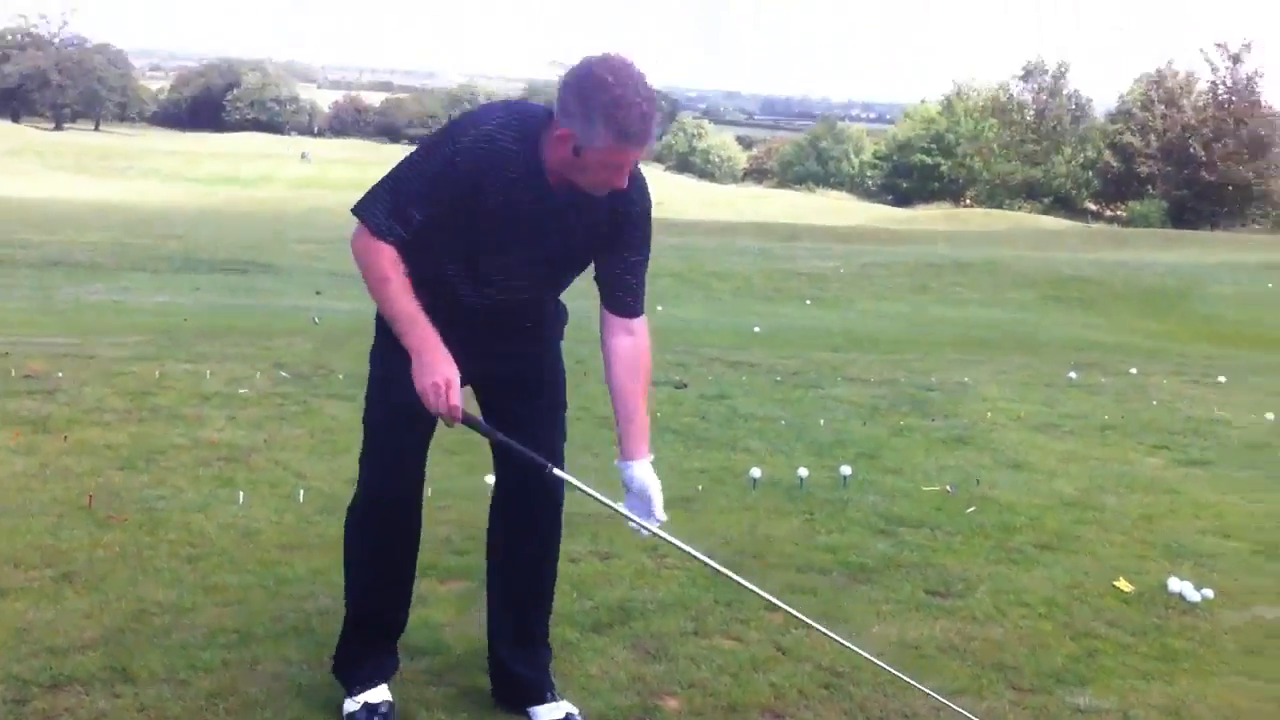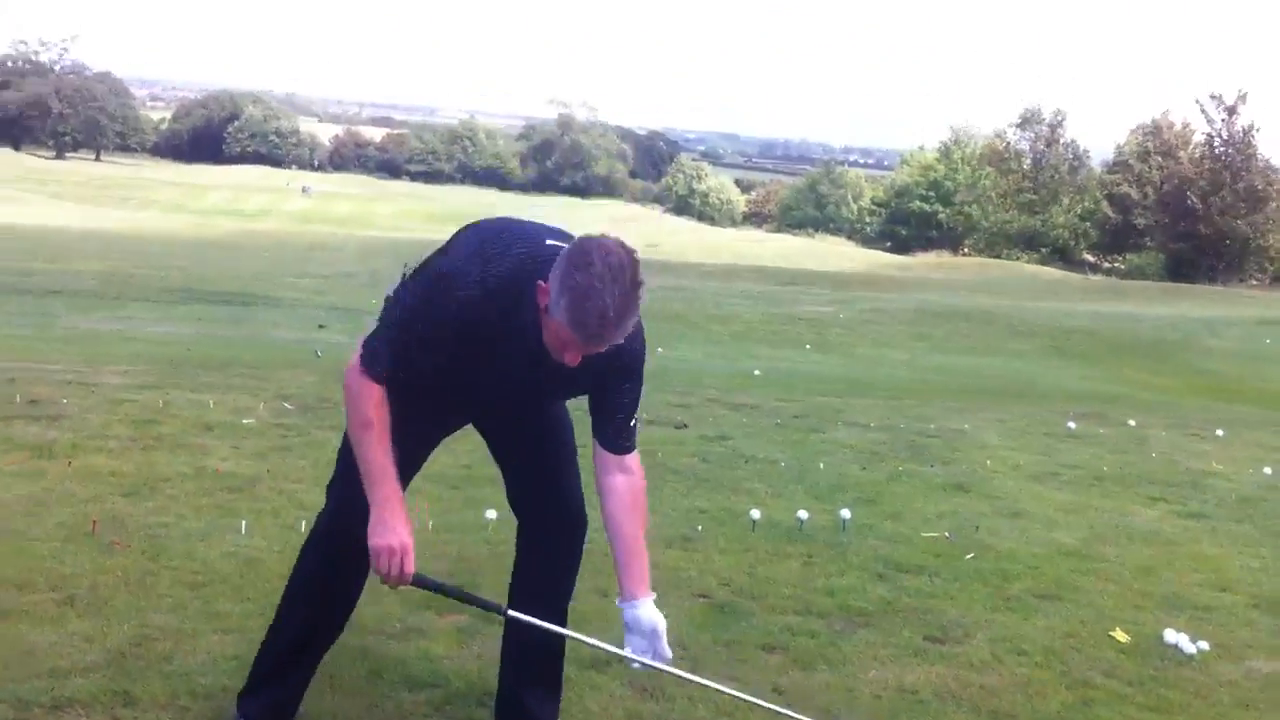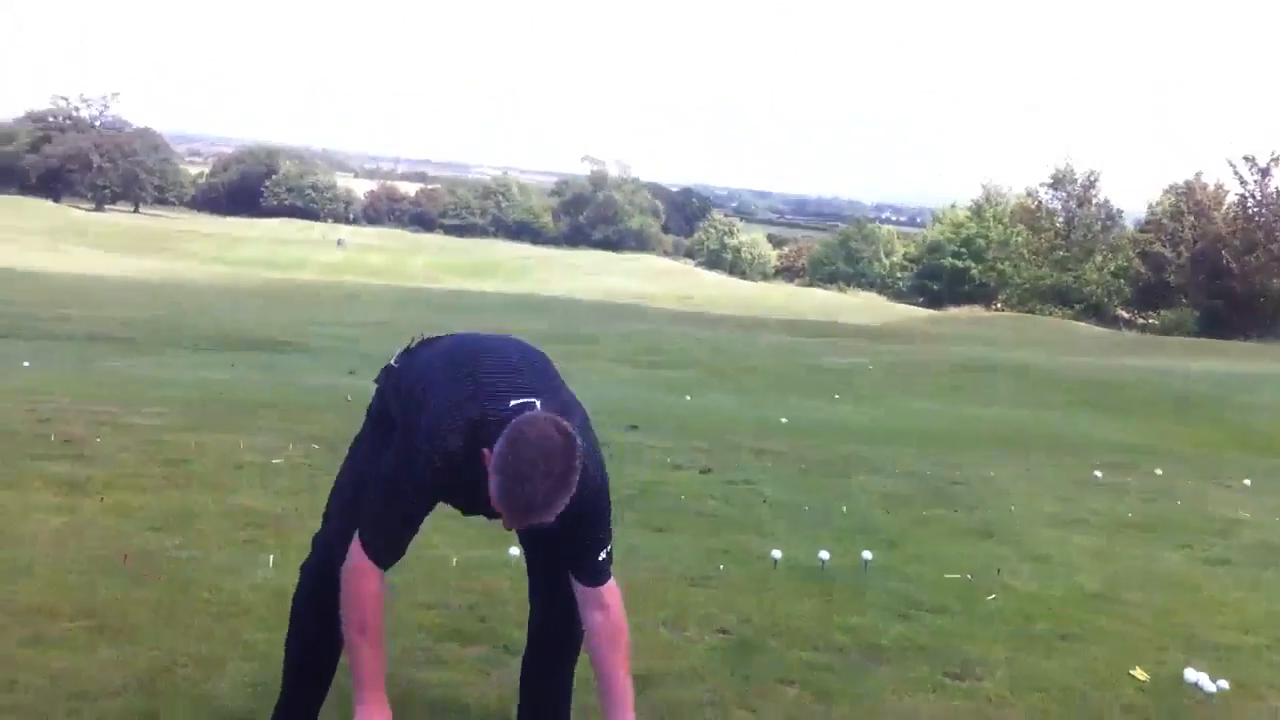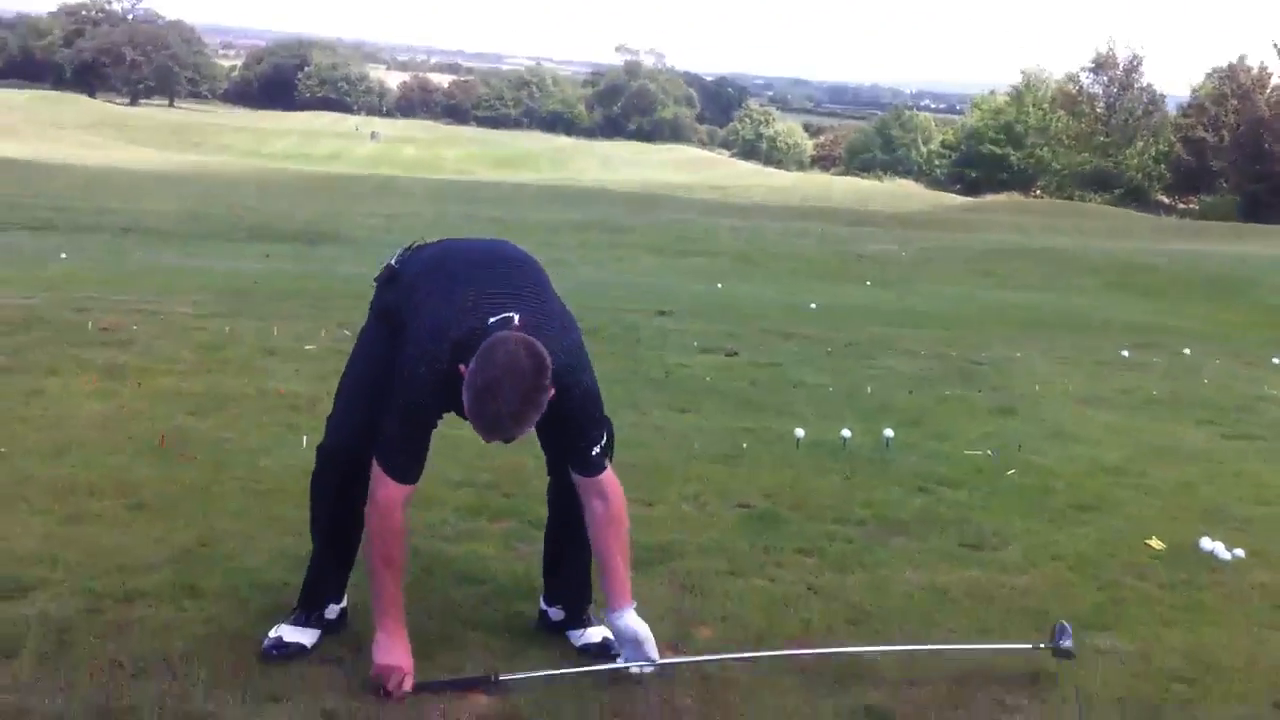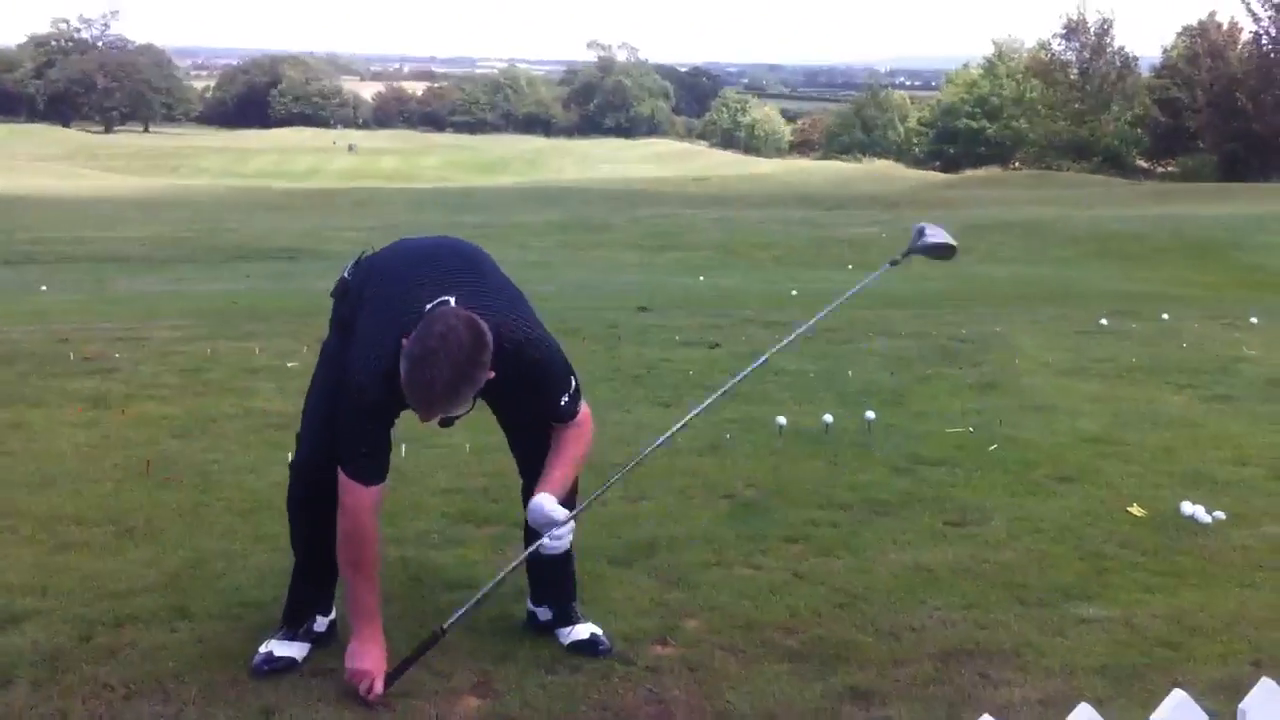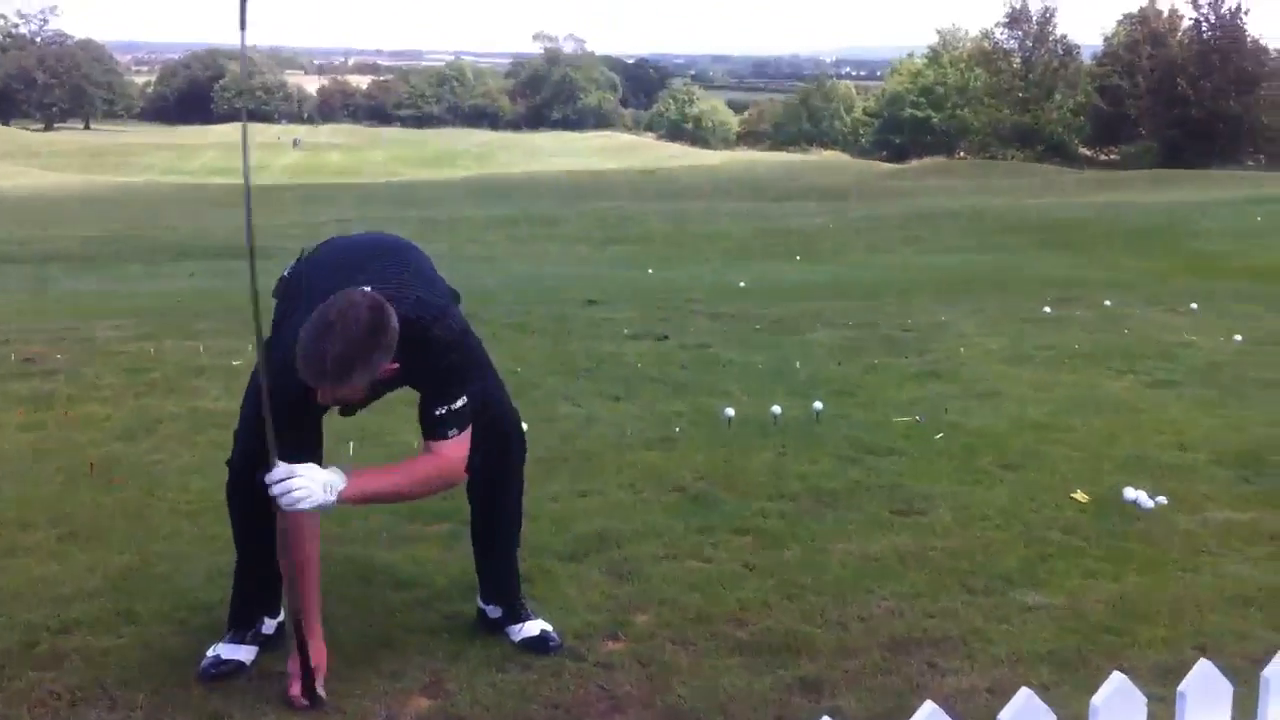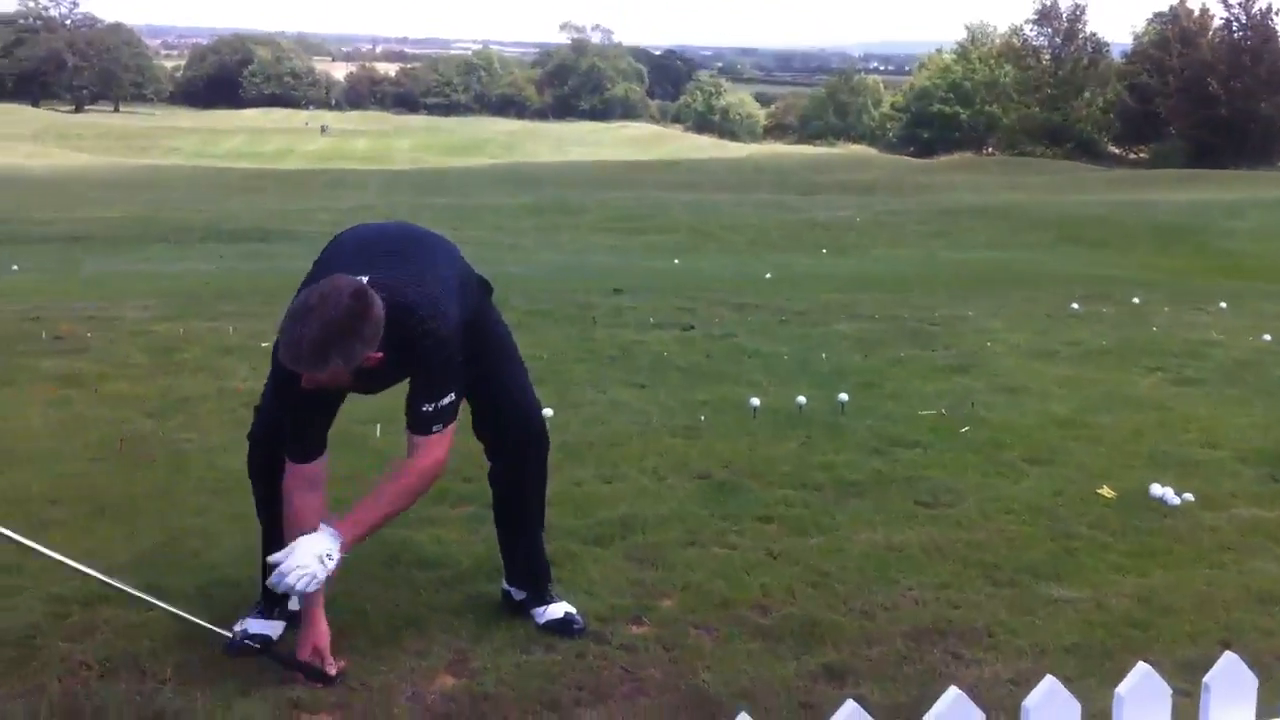
dt=0.3s
person 1, frame 1
left shoulder: (626, 195)
right shoulder: (476, 145)
left elbow: (625, 326)
right elbow: (372, 238)
left wrist: (635, 458)
right wrist: (425, 349)
left hip: (526, 330)
right hip: (427, 325)
left knee: (536, 490)
right knee: (389, 484)
right ankle: (366, 664)
person 1, frame 2
left shoulder: (618, 341)
right shoulder: (467, 281)
left elbow: (620, 467)
right elbow: (365, 378)
left wrist: (637, 599)
right wrist: (388, 507)
left hip: (521, 389)
right hip: (421, 371)
left knee: (561, 523)
right knee: (346, 524)
person 1, frame 3
left shoulder: (581, 474)
right shoulder: (429, 450)
left elbow: (599, 603)
right elbow: (362, 571)
right hip: (411, 398)
left knee: (562, 579)
right knee: (333, 568)
person 1, frame 4
left shoulder: (570, 378)
right shoulder: (428, 371)
left elbow: (600, 493)
right elbow: (388, 501)
left wrist: (623, 611)
right wrist: (390, 632)
left knee: (573, 462)
right knee: (345, 451)
left ankle: (566, 606)
right ankle: (321, 604)
person 1, frame 5
left shoulder: (525, 347)
right shoulder: (375, 367)
left elbow: (575, 423)
right elbow: (357, 506)
left wrist: (549, 499)
right wrist: (366, 635)
right hip: (368, 301)
left knee: (542, 448)
right knee: (315, 464)
left ankle: (553, 606)
right ankle: (309, 616)
person 1, frame 6
left shoulder: (433, 332)
right shoulder: (297, 361)
left elbow: (451, 462)
right elbow: (295, 497)
left wrist: (338, 486)
right wrist: (310, 636)
left hip: (416, 312)
right hip: (313, 308)
left knee: (501, 440)
right knee: (253, 464)
left ankle: (501, 604)
right ankle: (256, 620)
person 1, frame 7
left shoulder: (431, 328)
right shoulder: (305, 345)
left elbow: (429, 458)
right elbow: (303, 480)
left wrist: (332, 540)
right wrist: (312, 615)
left hip: (449, 291)
left knee: (522, 431)
right knee: (271, 440)
left ankle: (528, 586)
right ankle: (282, 598)
